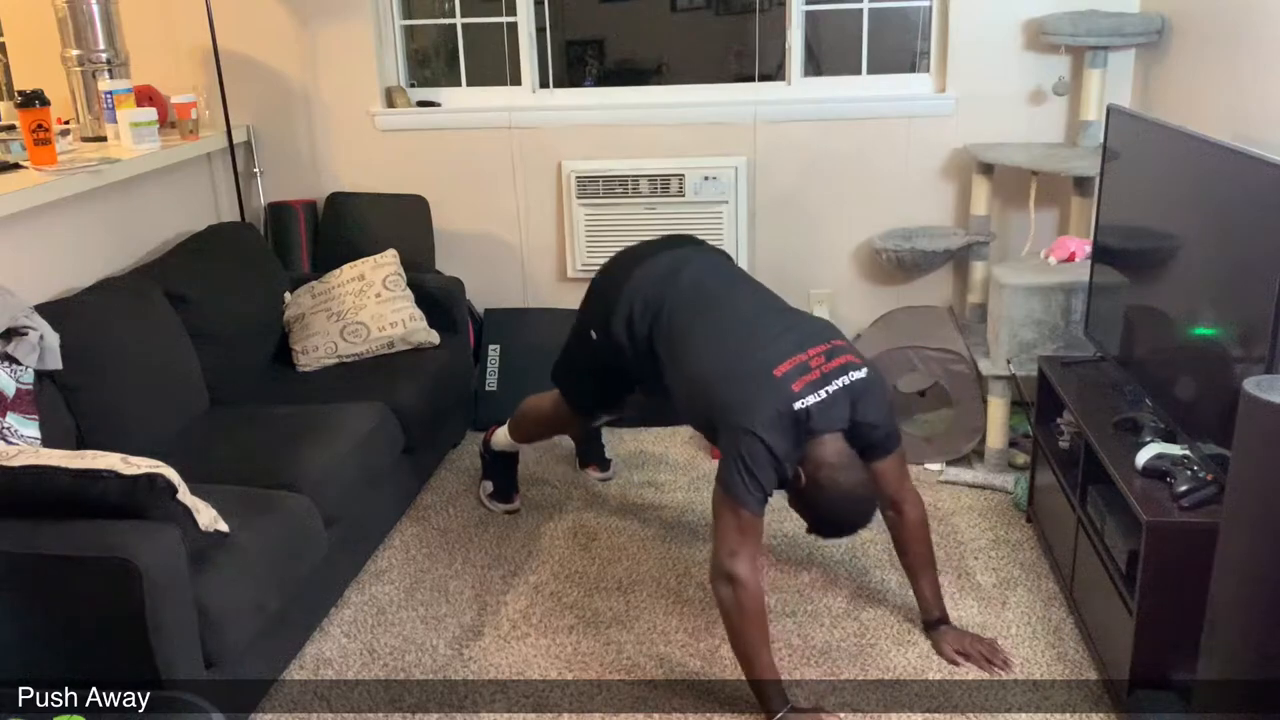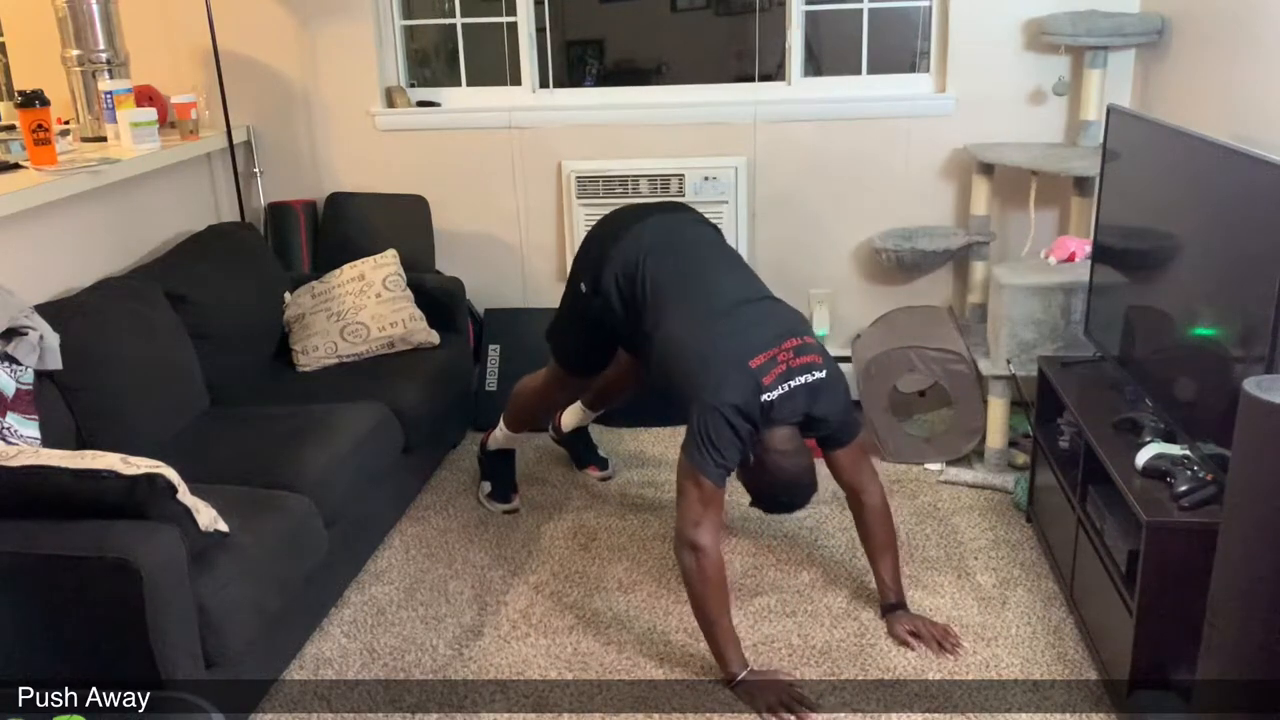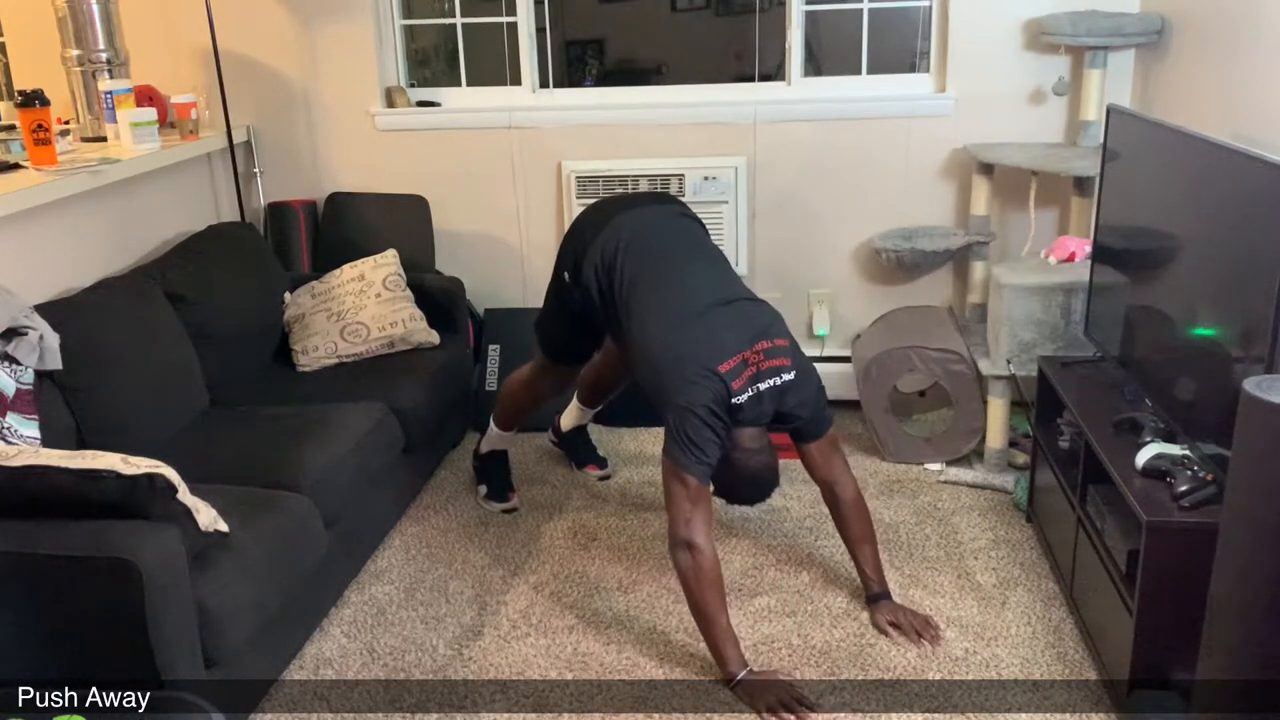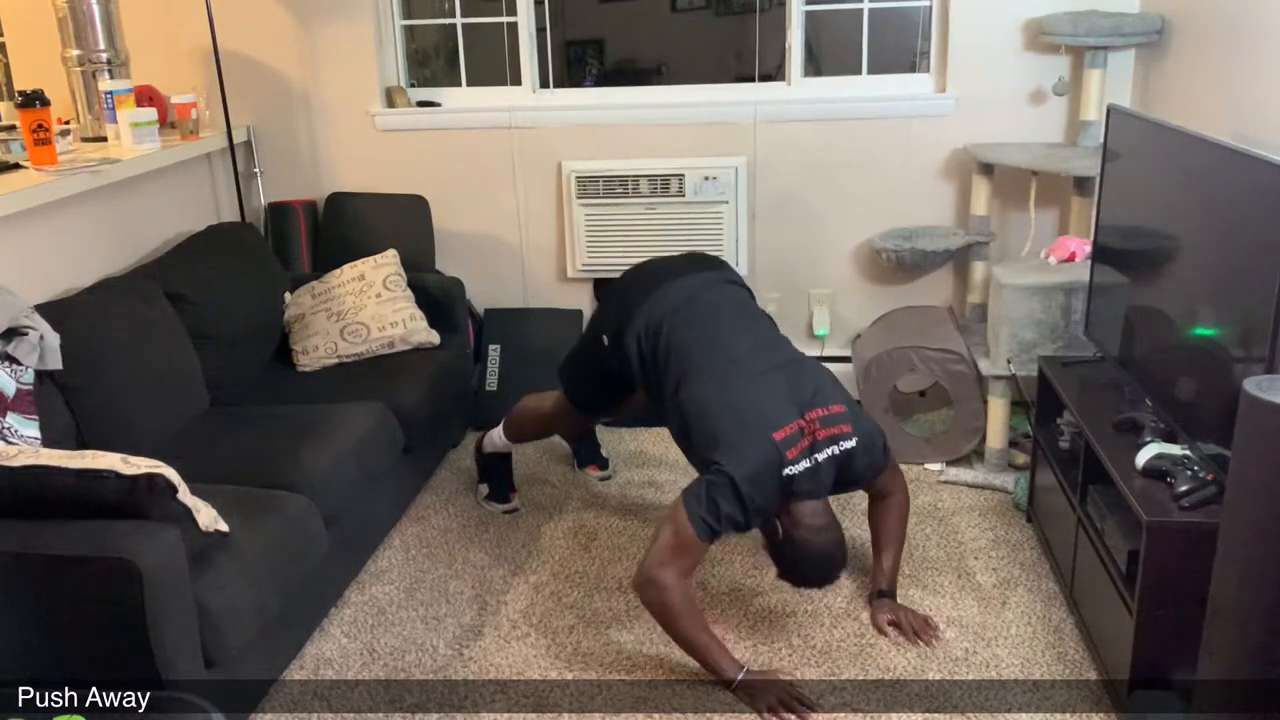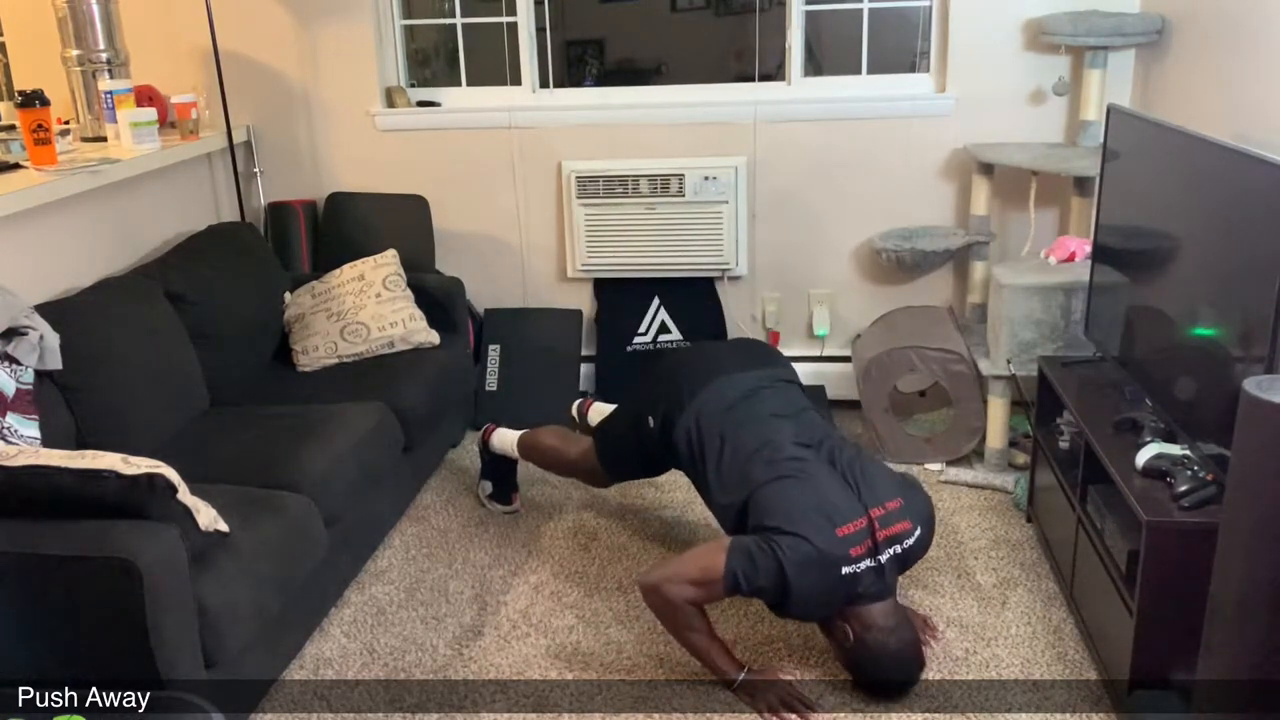
dt=1s
person 1, frame 1
left shoulder: (863, 391)
right shoulder: (762, 432)
left elbow: (903, 500)
right elbow: (734, 572)
left wrist: (937, 622)
left hip: (696, 268)
right hip: (632, 293)
left knee: (618, 395)
right knee: (574, 408)
left ankle: (587, 435)
right ankle: (502, 444)
person 1, frame 2
left shoulder: (823, 384)
right shoulder: (725, 407)
left elbow: (865, 489)
right elbow: (697, 543)
left wrist: (895, 606)
right wrist: (739, 675)
left hip: (684, 233)
right hip: (620, 251)
left knee: (635, 365)
right knee: (567, 378)
left ankle: (571, 425)
right ankle: (498, 445)
person 1, frame 3
left shoulder: (795, 380)
right shoulder: (697, 404)
left elbow: (838, 481)
right elbow: (690, 543)
left wrist: (879, 595)
right wrist: (739, 674)
left hip: (668, 221)
right hip: (601, 241)
left knee: (622, 355)
right knee: (554, 370)
left ankle: (571, 427)
right ankle: (492, 448)
person 1, frame 4
left shoulder: (854, 437)
right shoulder: (746, 478)
left elbow: (892, 491)
right elbow: (656, 579)
left wrist: (884, 593)
right wrist: (738, 678)
left hip: (713, 283)
right hip: (642, 311)
left knee: (630, 398)
right knee: (570, 412)
left ankle: (582, 428)
right ankle: (495, 446)
person 1, frame 5
left shoulder: (915, 518)
right shoulder: (805, 565)
right elbow: (661, 585)
left wrist: (886, 599)
right wrist: (740, 678)
left hip: (760, 367)
right hip: (690, 396)
right knee: (593, 465)
left ankle: (595, 412)
right ankle: (501, 443)
